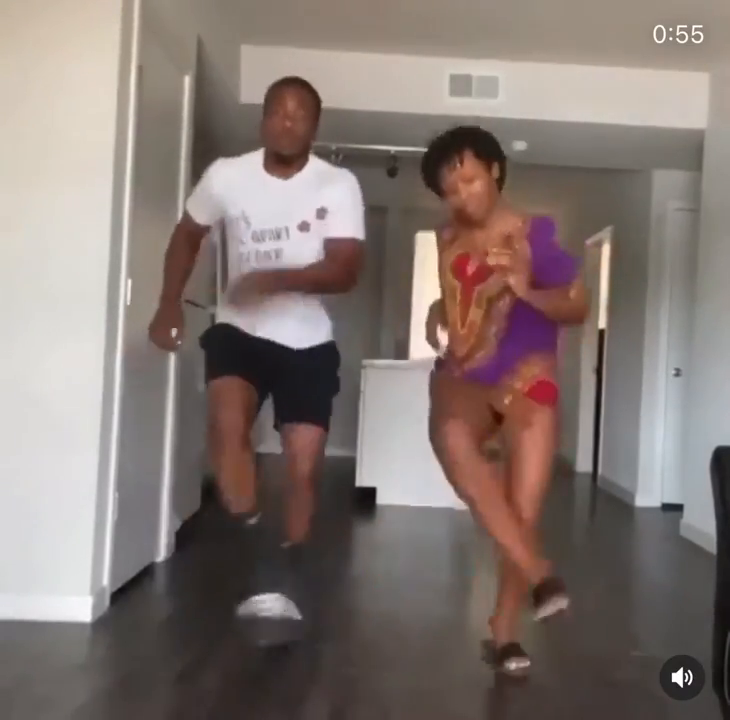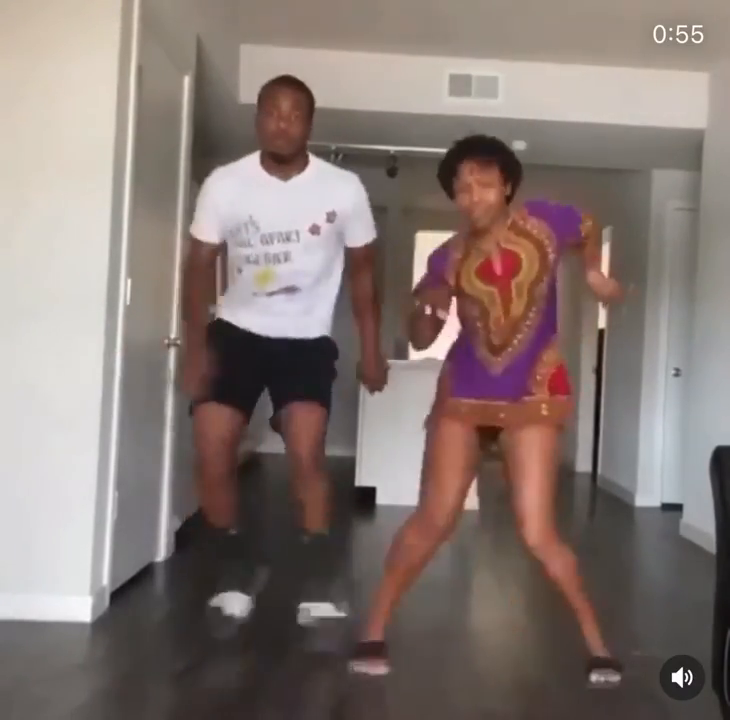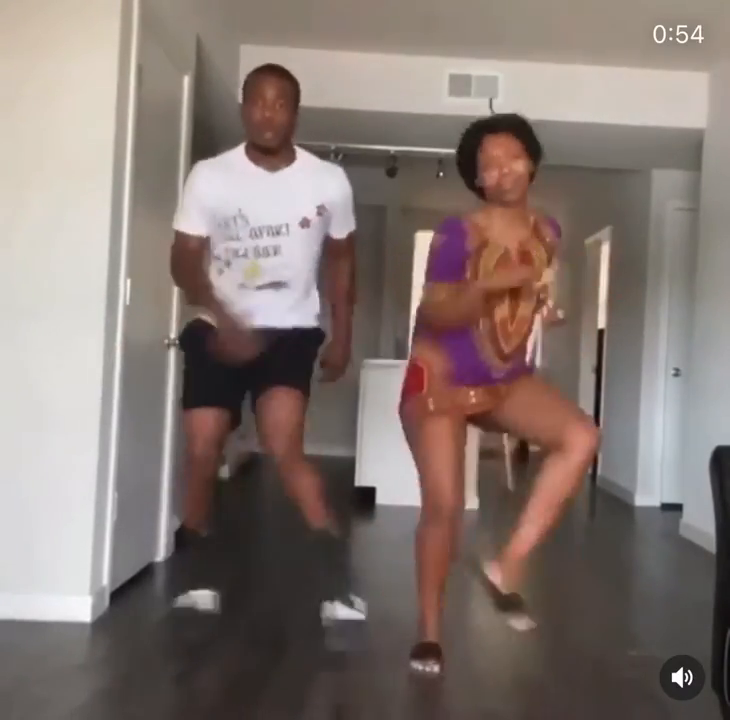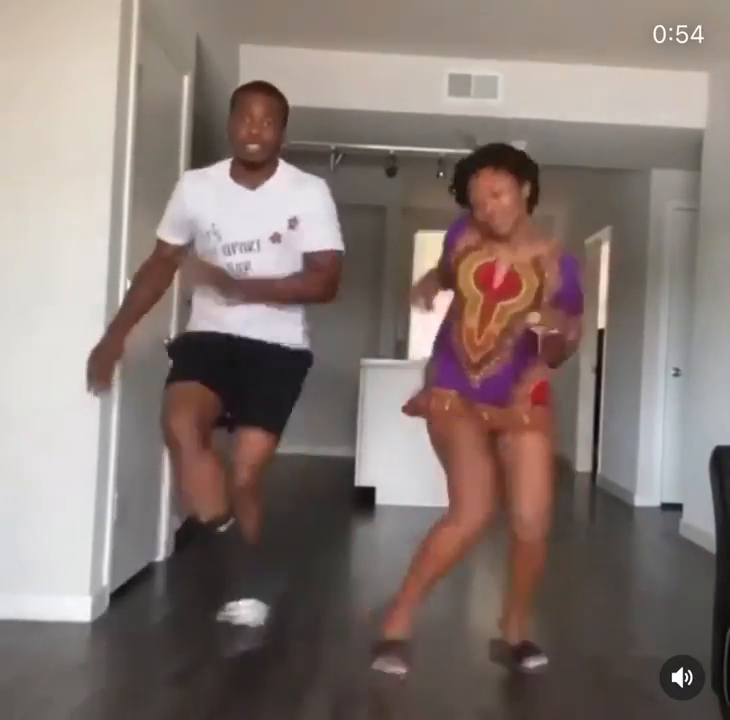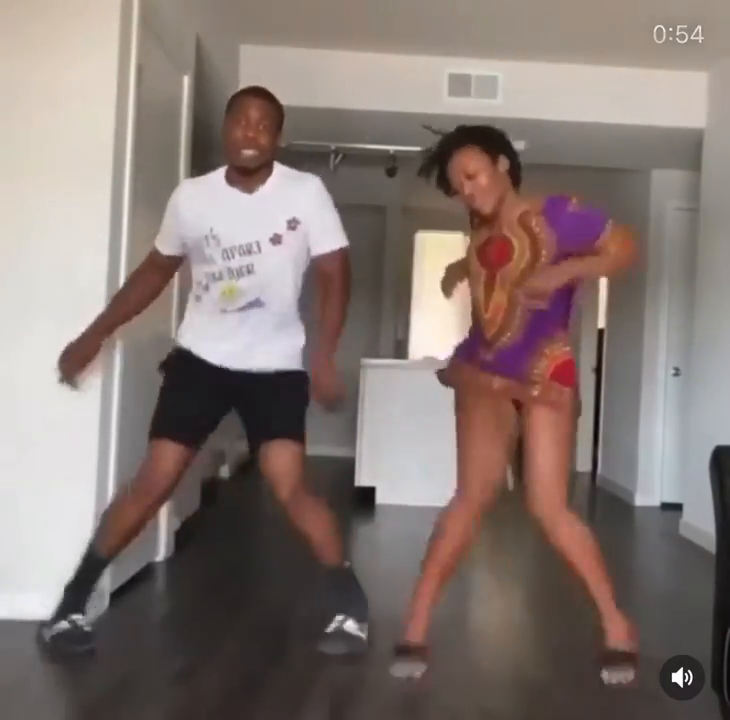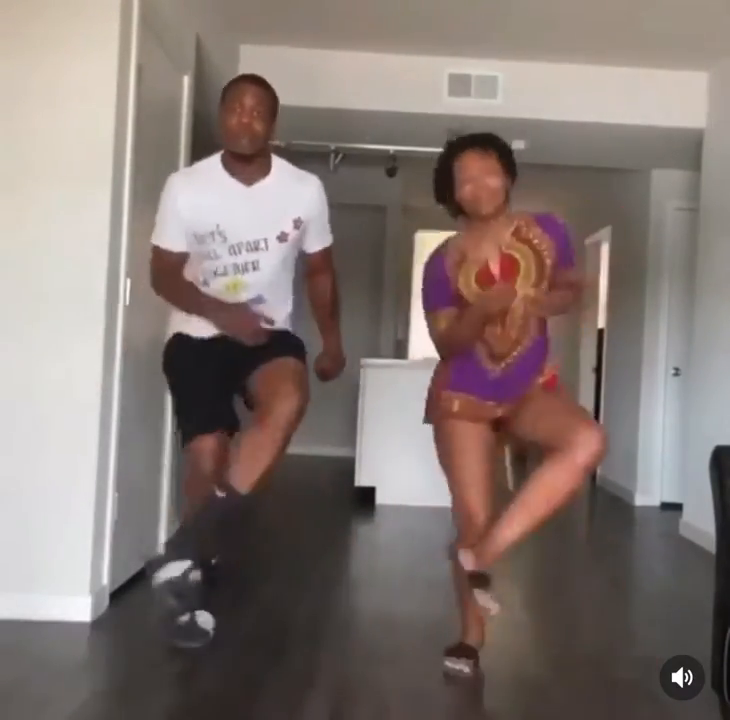
dt=0.3s
person 1, frame 1
left shoulder: (339, 186)
right shoulder: (224, 175)
left elbow: (345, 271)
right elbow: (186, 235)
left wrist: (274, 280)
right wrist: (167, 308)
left hip: (308, 345)
right hip: (239, 331)
left knee: (303, 468)
right knee: (228, 418)
left ankle: (280, 581)
right ankle: (260, 570)
person 1, frame 2
left shoulder: (344, 189)
right shoulder: (223, 183)
left elbow: (362, 268)
right elbow: (198, 269)
left wrist: (372, 346)
right wrist: (195, 341)
left hip: (304, 340)
right hip: (235, 333)
left knee: (305, 451)
right knee: (212, 452)
left ankle: (316, 585)
right ankle: (231, 577)
person 1, frame 3
left shoulder: (330, 181)
right shoulder: (209, 176)
left elbow: (341, 259)
right elbow: (184, 262)
left wrist: (341, 336)
right wrist: (226, 318)
left hip: (290, 329)
right hip: (219, 328)
left knee: (285, 449)
right knee: (200, 448)
left ankle: (337, 586)
right ankle: (198, 573)
person 1, frame 4
left shoulder: (310, 192)
right shoulder: (193, 187)
left elbow: (325, 282)
right elbow: (160, 264)
left wrist: (240, 284)
right wrist: (115, 335)
left hip: (277, 347)
right hip: (209, 338)
left knee: (249, 471)
right knee: (181, 423)
left ankle: (247, 588)
right ankle: (240, 575)
person 1, frame 5
left shoulder: (307, 192)
right shoulder: (190, 197)
left elbow: (335, 277)
right elbow: (155, 270)
left wrist: (324, 355)
right wrist: (95, 335)
left hip: (274, 365)
right hip: (202, 358)
left knee: (291, 489)
right knee: (154, 481)
left ankle: (347, 605)
right ankle: (75, 601)
person 1, frame 6
left shoulder: (305, 190)
right shoulder: (186, 186)
left elbow: (320, 270)
right elbow: (164, 274)
left wrist: (332, 340)
right wrist: (223, 313)
left hip: (270, 333)
right hip: (202, 337)
left knee: (287, 395)
right knee: (204, 465)
left ankle: (188, 543)
right ankle: (195, 596)
person 2, frame 1
left shoulder: (536, 234)
right shoulder: (450, 234)
left elbow: (576, 308)
left wrist: (524, 291)
right wrist: (439, 310)
left hip: (526, 382)
right hip: (463, 377)
left knee: (524, 515)
right knee: (452, 441)
left ankle: (503, 634)
right ankle: (537, 571)
person 2, frame 2
left shoulder: (540, 220)
right shoulder: (447, 257)
left elbow: (589, 225)
right elbow: (420, 338)
left wrist: (594, 270)
right wrist: (423, 310)
left hip: (531, 394)
right hip: (464, 393)
left knee: (537, 534)
right knee: (433, 520)
left ankle: (594, 640)
right ankle: (374, 630)
person 2, frame 3
left shoulder: (544, 232)
right shoulder: (457, 236)
right elbow: (439, 315)
left wrist: (545, 304)
right wrist: (491, 283)
left hip: (507, 381)
right hip: (442, 380)
left knee: (581, 438)
right knee: (443, 507)
left ankle: (507, 568)
right ankle: (429, 631)
person 2, frame 4
left shoulder: (558, 264)
right shoulder: (466, 236)
left elbow: (558, 354)
left wrist: (550, 332)
right wrist: (430, 282)
left hip: (521, 397)
right hip: (455, 392)
left knee: (531, 528)
right knee: (473, 511)
left ankle: (517, 630)
right ankle: (397, 623)
person 2, frame 5
left shoulder: (557, 214)
right shoulder: (481, 227)
left elbow: (626, 248)
left wrist: (565, 270)
right wrist: (462, 270)
left hip: (544, 374)
right hip: (483, 370)
left knee: (550, 509)
right knee: (474, 497)
left ankle: (618, 631)
right ankle: (415, 633)
person 2, frame 6
left shoulder: (545, 232)
right shoulder: (446, 260)
left elbow: (571, 286)
right elbow: (442, 338)
left wrist: (559, 300)
right wrist: (483, 314)
left hip: (530, 389)
right hip: (462, 397)
left knee: (588, 441)
right knee: (472, 517)
left ankle: (481, 556)
right ankle: (469, 636)
